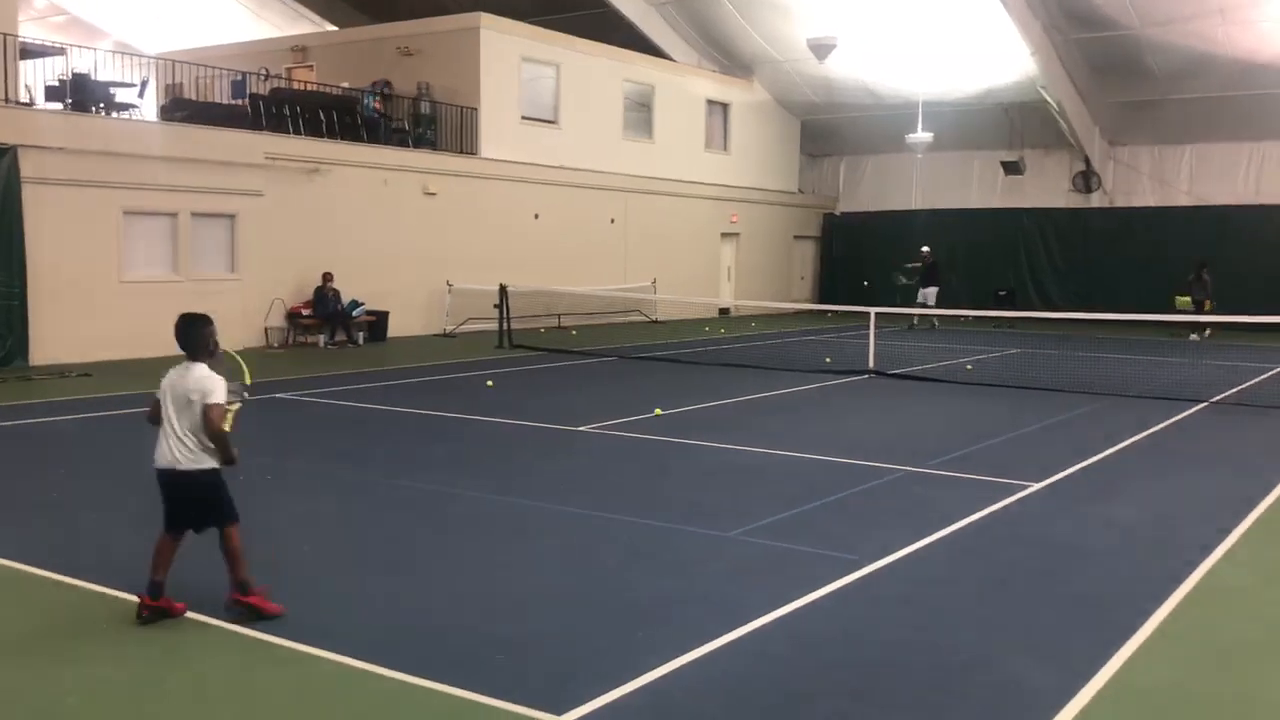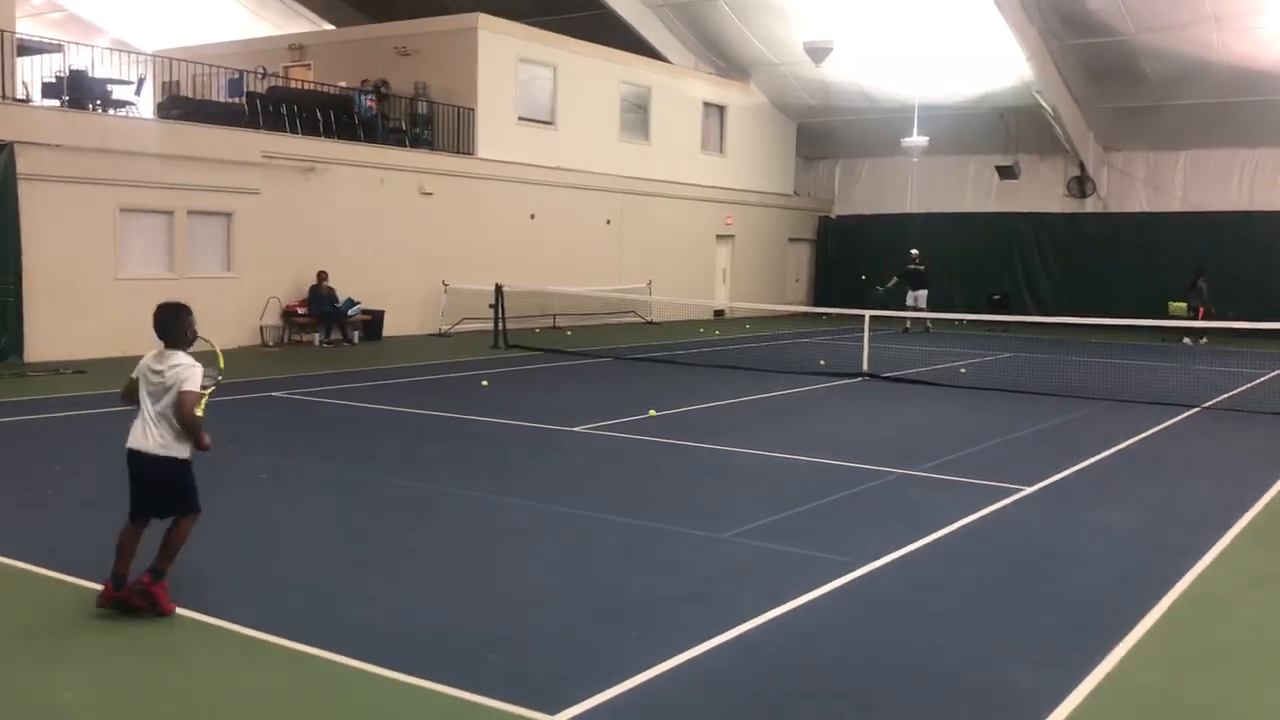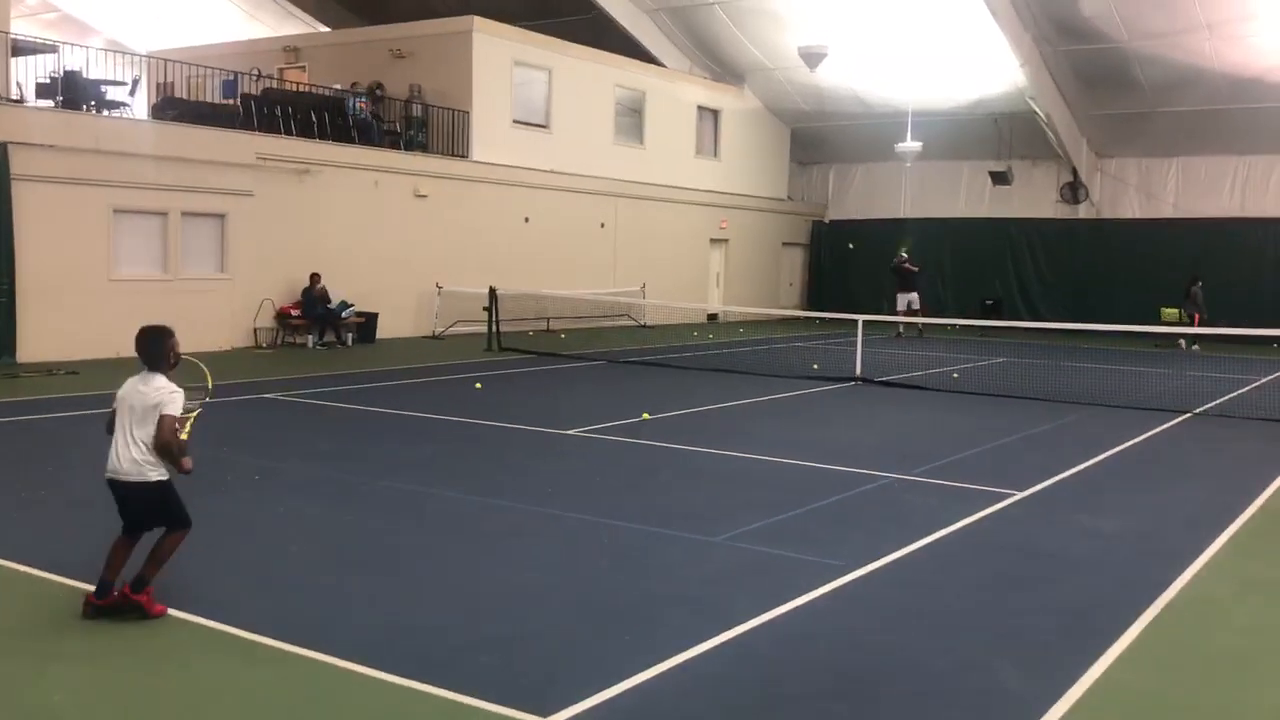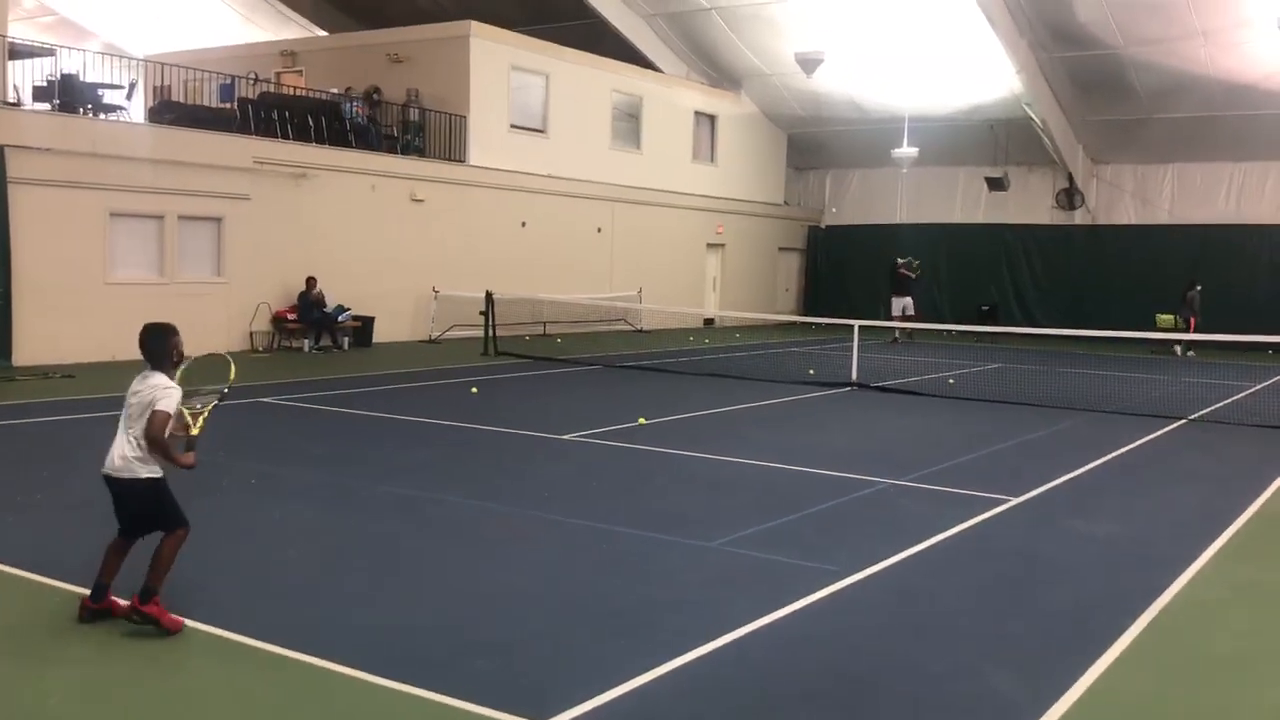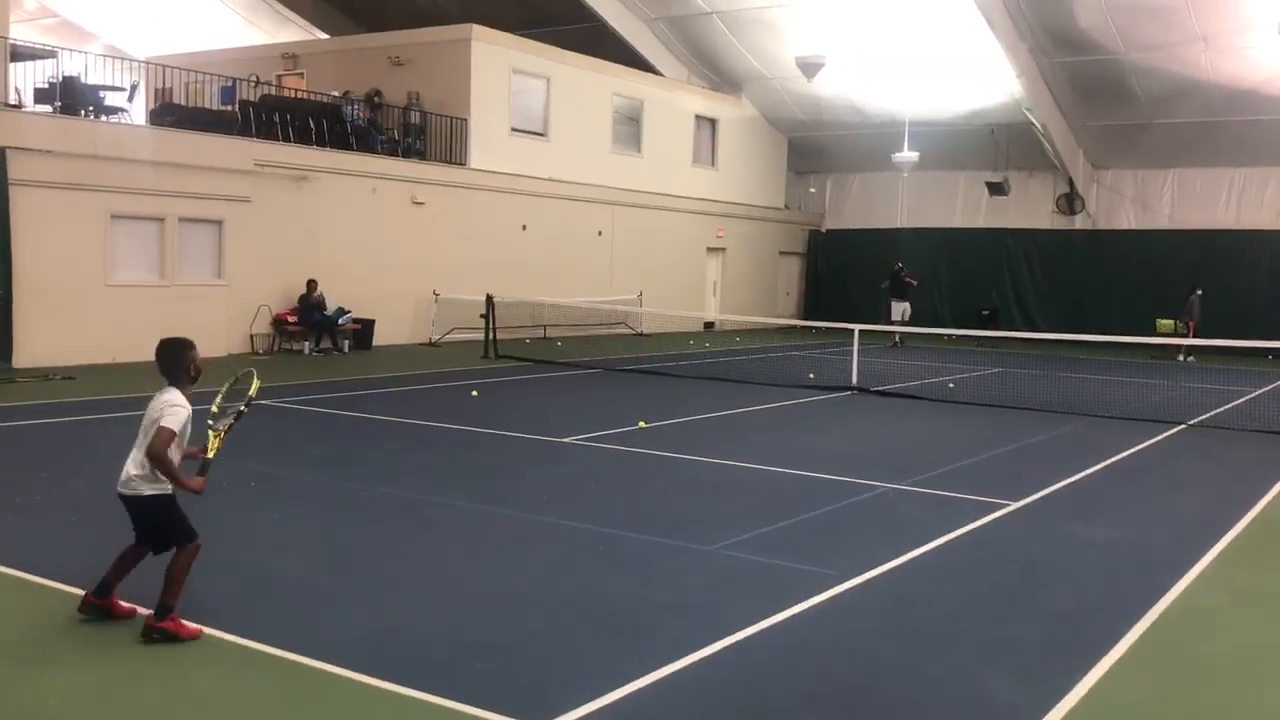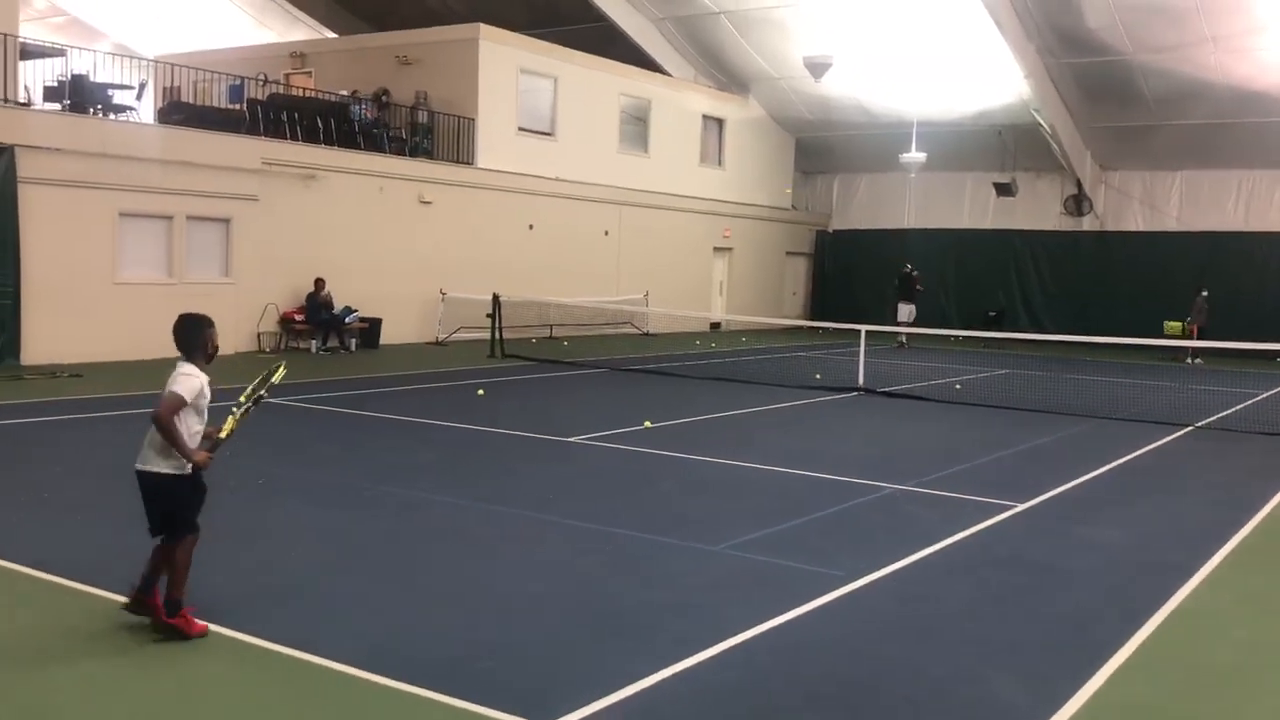
dt=0.2s
person 1, frame 1
left shoulder: (171, 377)
right shoulder: (214, 382)
left elbow: (153, 417)
right elbow: (215, 426)
right wrist: (229, 454)
left hip: (167, 466)
right hip: (199, 468)
left knee: (173, 530)
right knee: (229, 525)
left ankle: (153, 599)
right ankle: (245, 594)
person 1, frame 2
left shoulder: (147, 361)
right shoulder: (191, 368)
left elbow: (129, 395)
right elbow: (186, 413)
right wrist: (201, 439)
left hip: (137, 451)
right hip: (169, 456)
left knee: (138, 518)
right knee: (188, 513)
left ankle: (116, 586)
right ankle: (153, 580)
person 1, frame 3
left shoulder: (129, 385)
right shoulder: (171, 392)
left elbow: (112, 427)
right elbow: (163, 440)
right wrist: (180, 463)
left hip: (117, 473)
right hip: (147, 477)
left knee: (132, 531)
right knee: (179, 526)
left ankle: (101, 596)
right ankle: (137, 589)
person 1, frame 4
left shoulder: (141, 382)
right shoulder: (169, 389)
right elbow: (153, 434)
left wrist: (173, 427)
right wrist: (179, 459)
left hip: (117, 469)
right hip: (140, 473)
left knee: (129, 533)
right knee: (177, 529)
left ankle: (98, 599)
right ankle: (147, 602)
person 1, frame 5
left shoulder: (164, 399)
right shoulder: (178, 406)
right elbow: (154, 451)
left wrist: (190, 452)
right wrist: (185, 482)
left hip: (134, 486)
right hip: (148, 491)
left knee: (147, 542)
right knee: (188, 544)
left ankle: (100, 597)
right ankle: (162, 619)
person 1, frame 6
left shoulder: (186, 373)
right shoulder: (193, 378)
right elbow: (161, 416)
left wrist: (206, 432)
right wrist: (190, 454)
left hip: (165, 468)
right hip: (165, 470)
left knee: (175, 533)
right knee: (186, 534)
left ankle: (145, 594)
right ankle: (174, 612)
